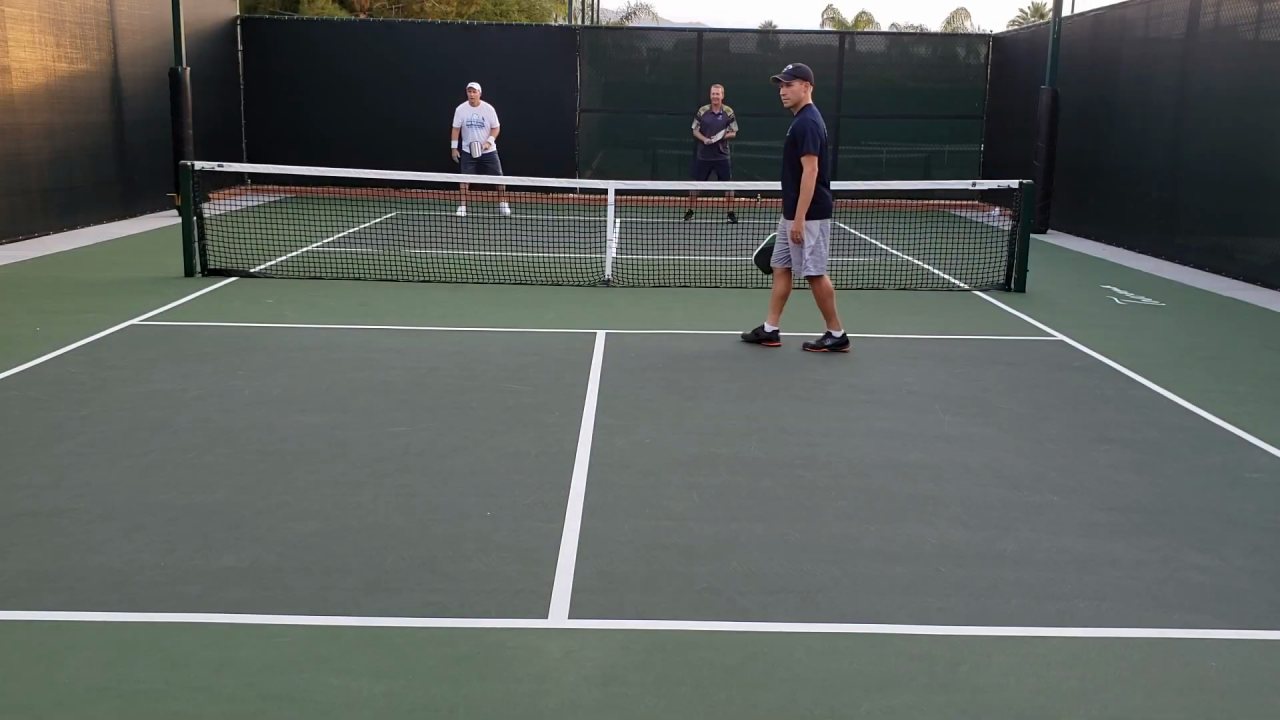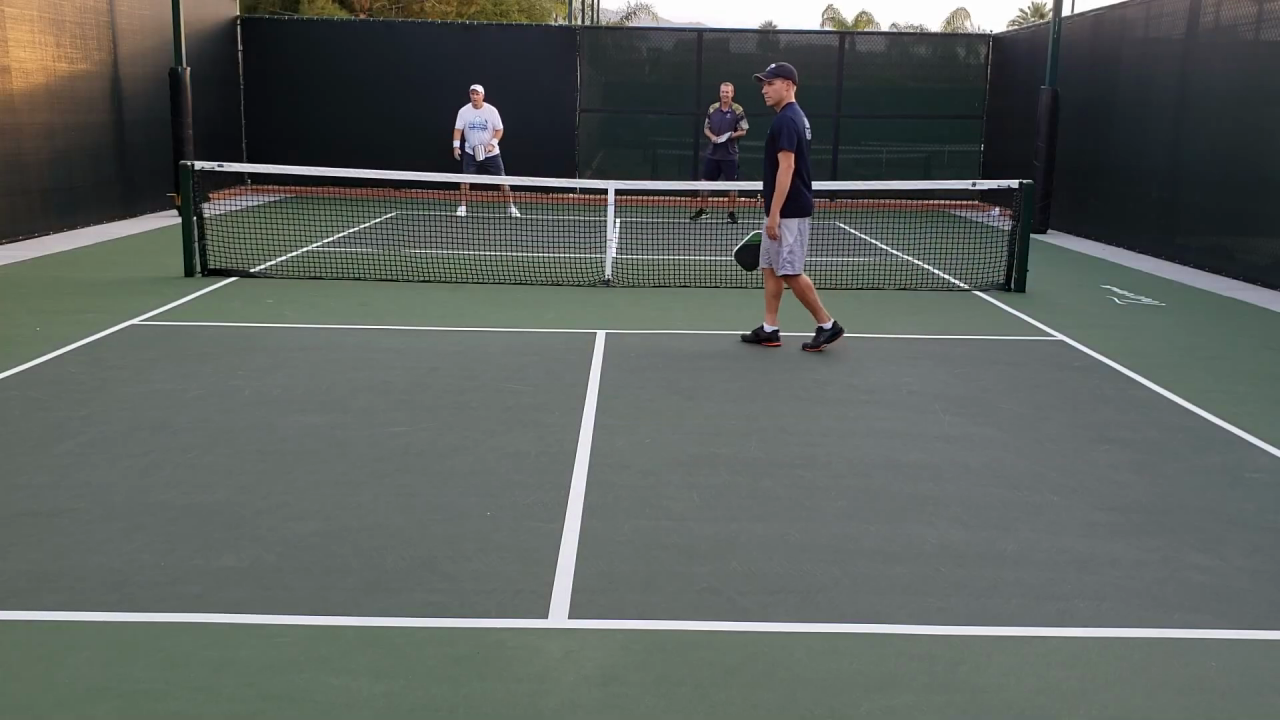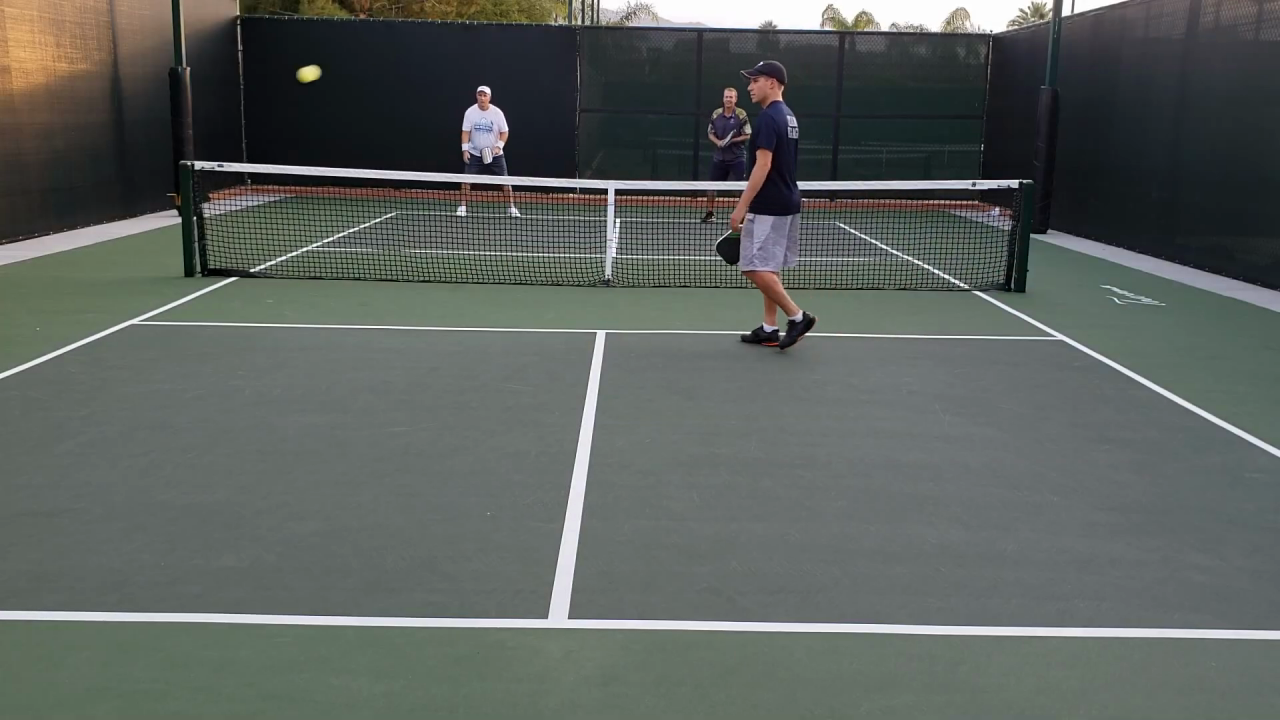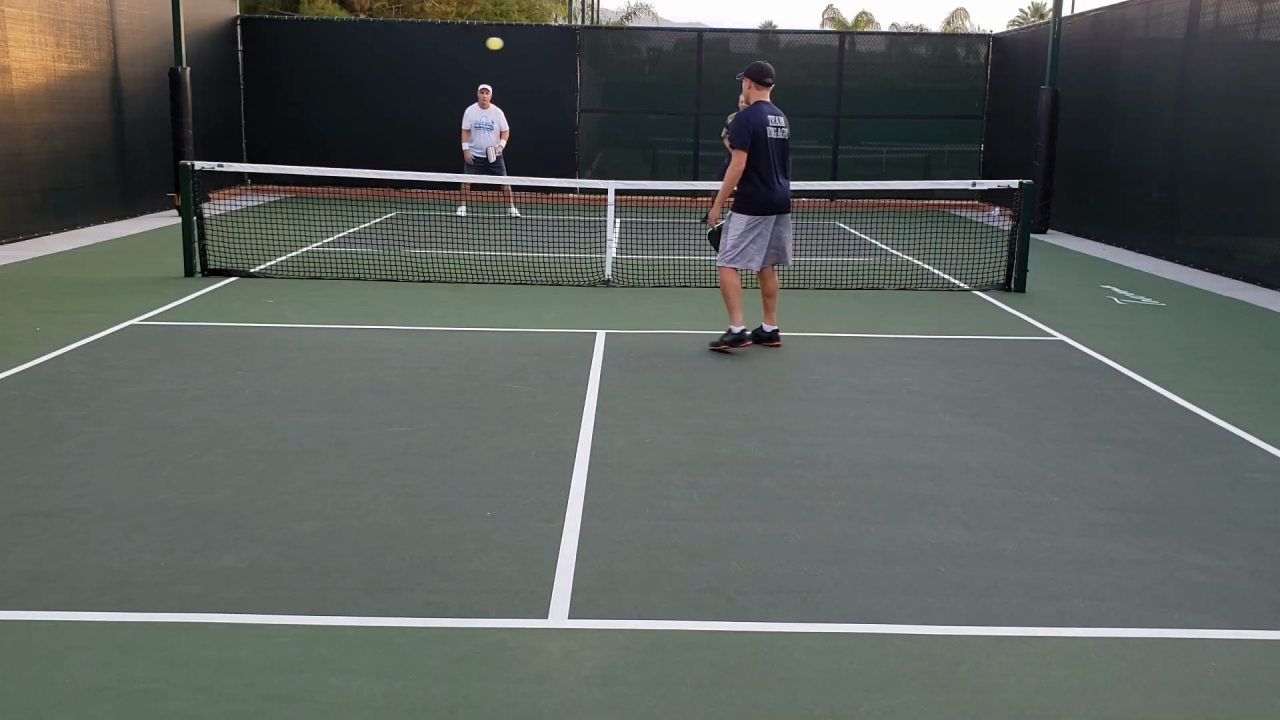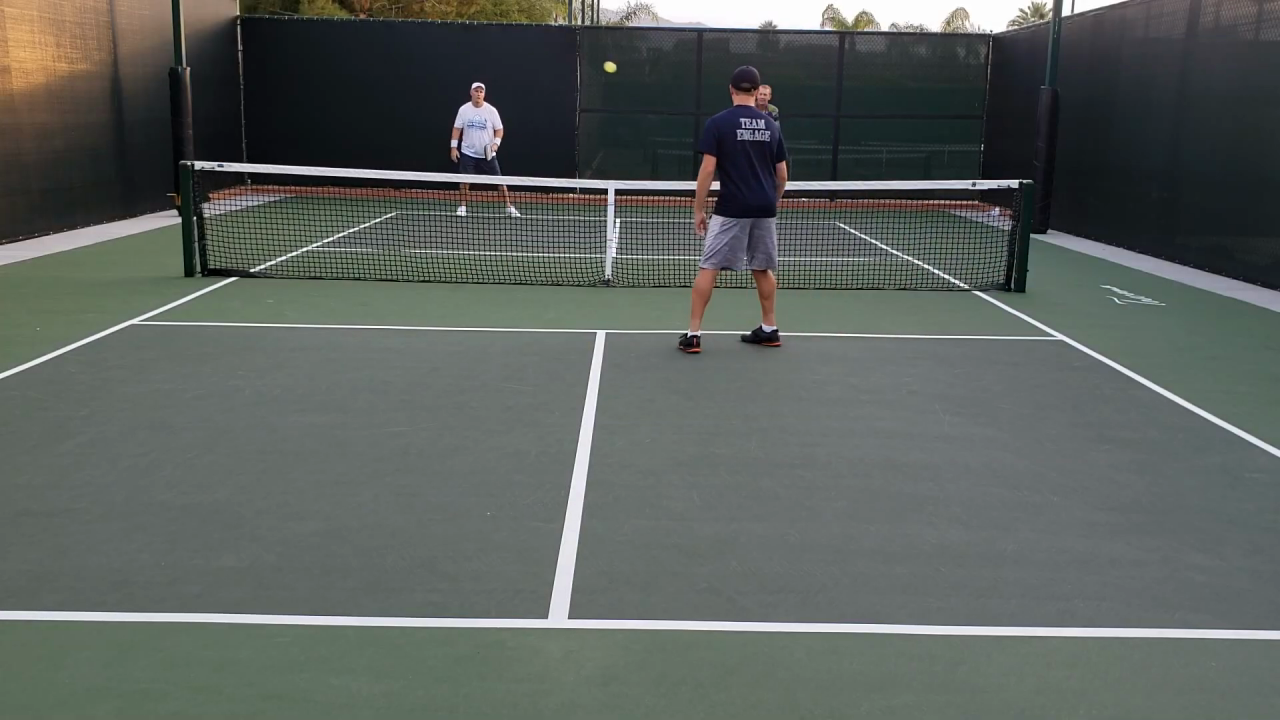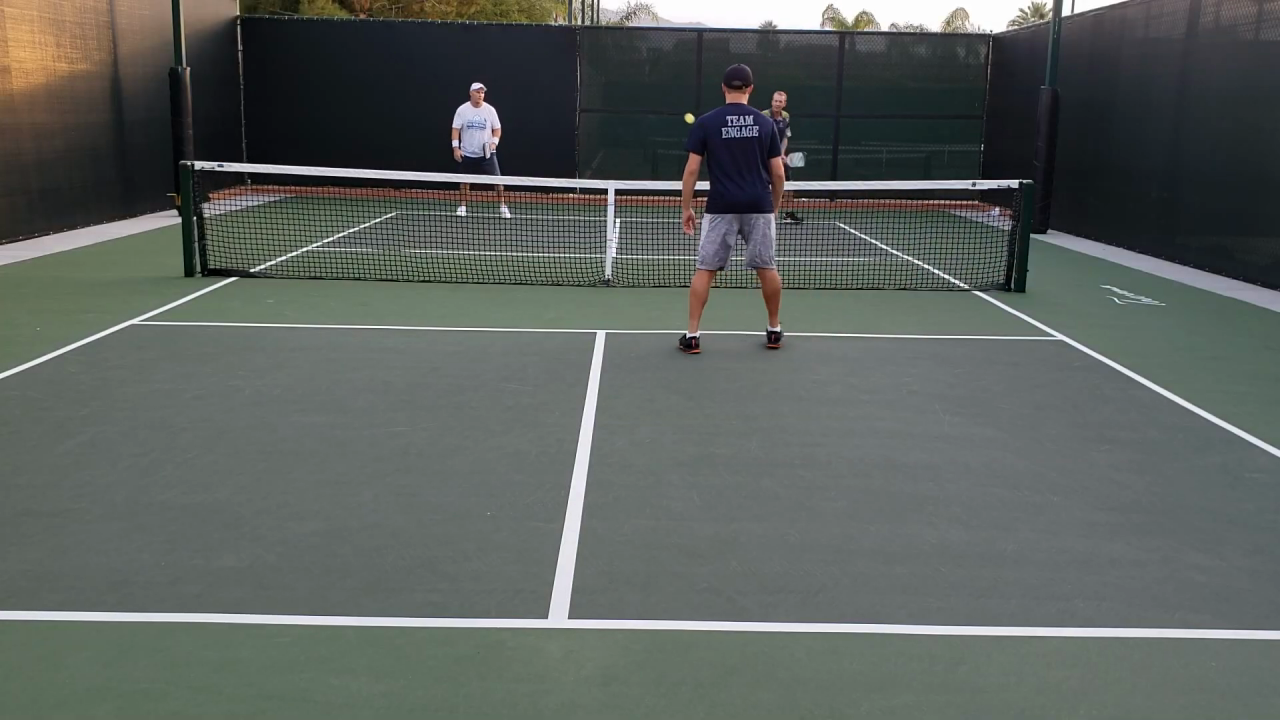
dt=0.2s
person 1, frame 1
left shoulder: (806, 123)
right shoulder: (804, 120)
left elbow: (810, 172)
left wrist: (799, 217)
left hip: (807, 213)
right hip: (794, 211)
left knee: (814, 273)
right knee: (781, 268)
left ankle: (837, 335)
right ankle: (770, 329)
person 1, frame 2
left shoulder: (785, 119)
right shoulder: (793, 117)
left elbow: (786, 169)
left wrist: (774, 213)
left hip: (788, 210)
right hip: (786, 209)
left knee: (788, 272)
right knee: (771, 268)
left ankle: (828, 325)
right ankle: (769, 329)
person 1, frame 3
left shoulder: (769, 117)
right shoulder: (788, 116)
left elbow: (763, 166)
left wrist: (741, 207)
left hip: (770, 207)
right hip: (786, 203)
left knee: (754, 268)
right knee: (765, 268)
left ankle: (797, 316)
right ankle: (769, 329)
person 1, frame 4
left shoulder: (746, 116)
right shoulder: (780, 118)
left elbow: (738, 166)
left wrist: (717, 203)
left hip: (752, 206)
right hip: (779, 203)
left knee: (727, 265)
right knee: (766, 266)
left ankle: (737, 329)
right ankle: (770, 329)
person 1, frame 5
left shoulder: (718, 122)
right shoulder: (771, 125)
left elbow: (707, 169)
right elbow: (782, 174)
left wrist: (698, 209)
left hip: (731, 209)
right hip: (764, 209)
left knee: (708, 269)
right knee: (762, 269)
left ankle: (693, 334)
right ankle: (769, 329)
person 1, frame 6
left shoulder: (706, 122)
right shoulder: (765, 123)
left elbow: (692, 169)
right elbow: (778, 172)
left wrist: (686, 207)
right wrist: (775, 206)
left hip: (721, 207)
right hip: (758, 206)
left knee: (705, 270)
right knee: (767, 268)
left ankle: (692, 335)
right ankle: (774, 331)
